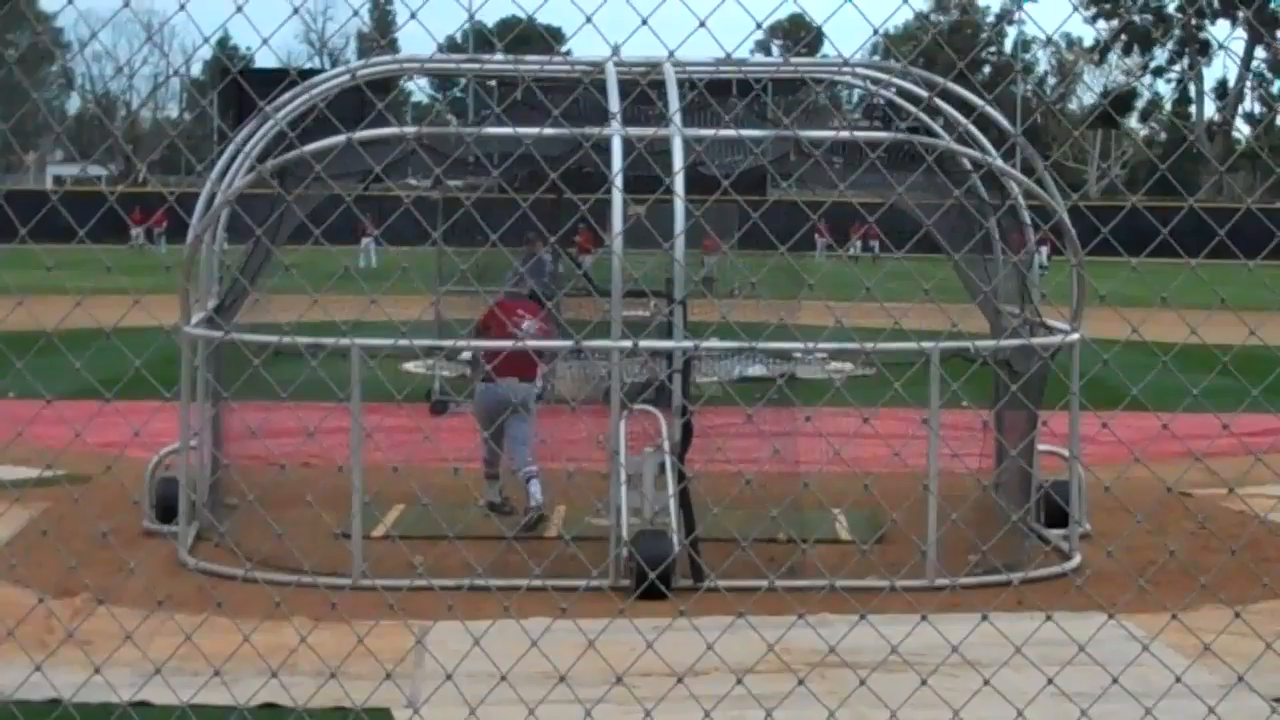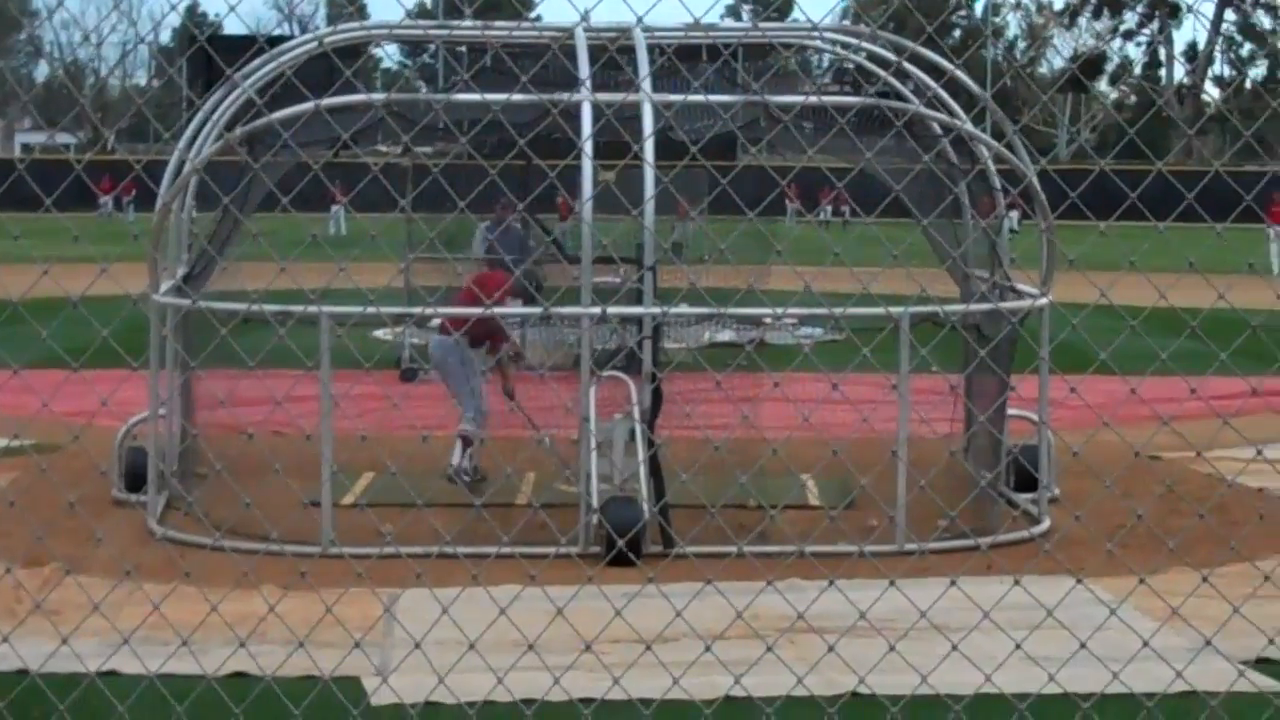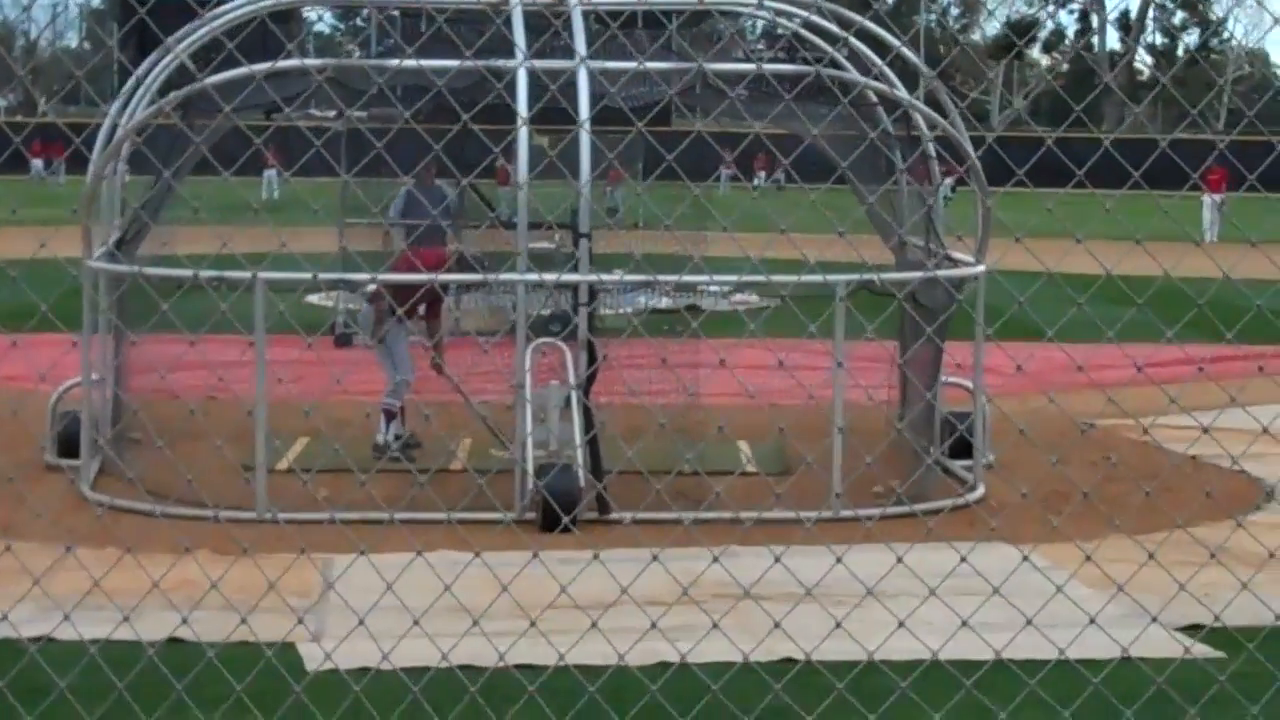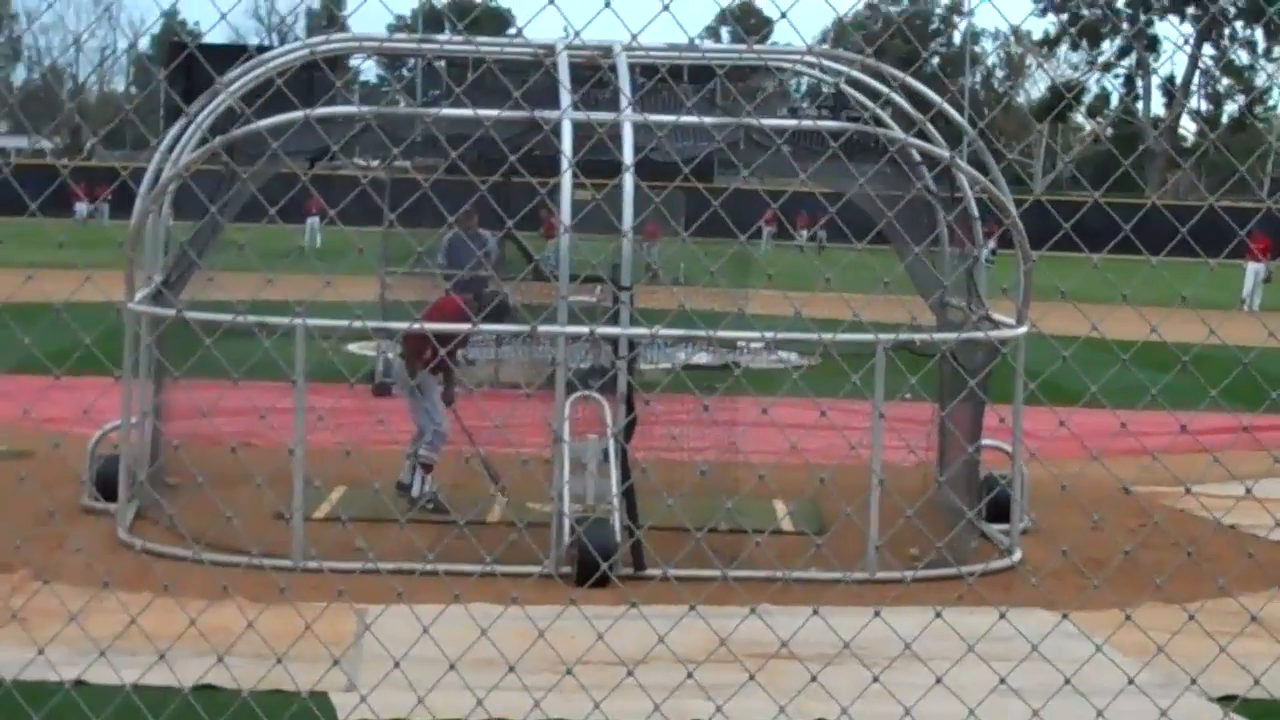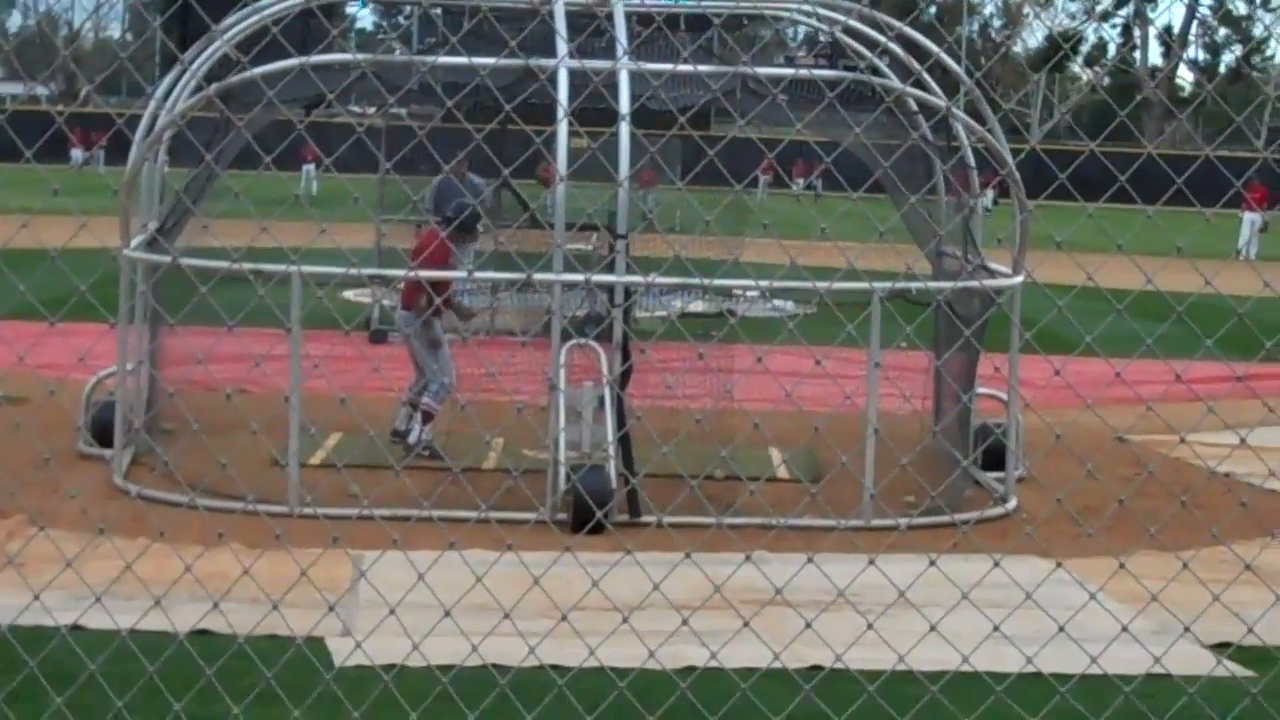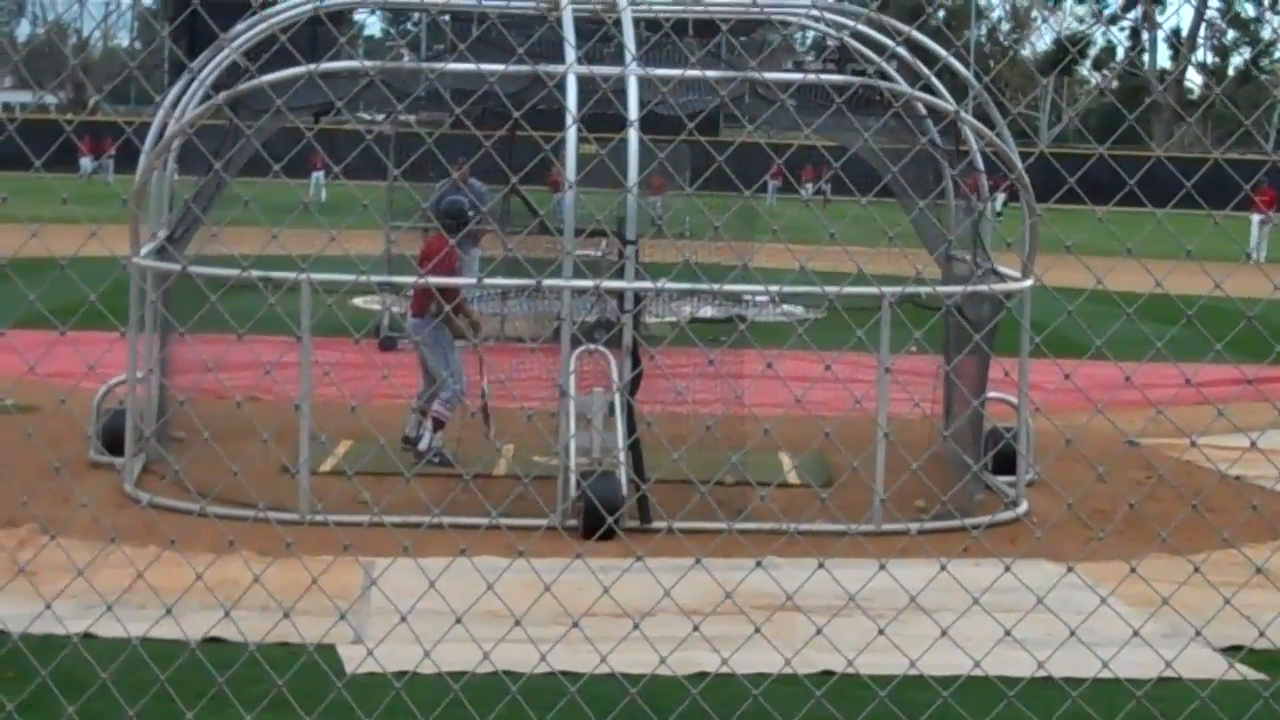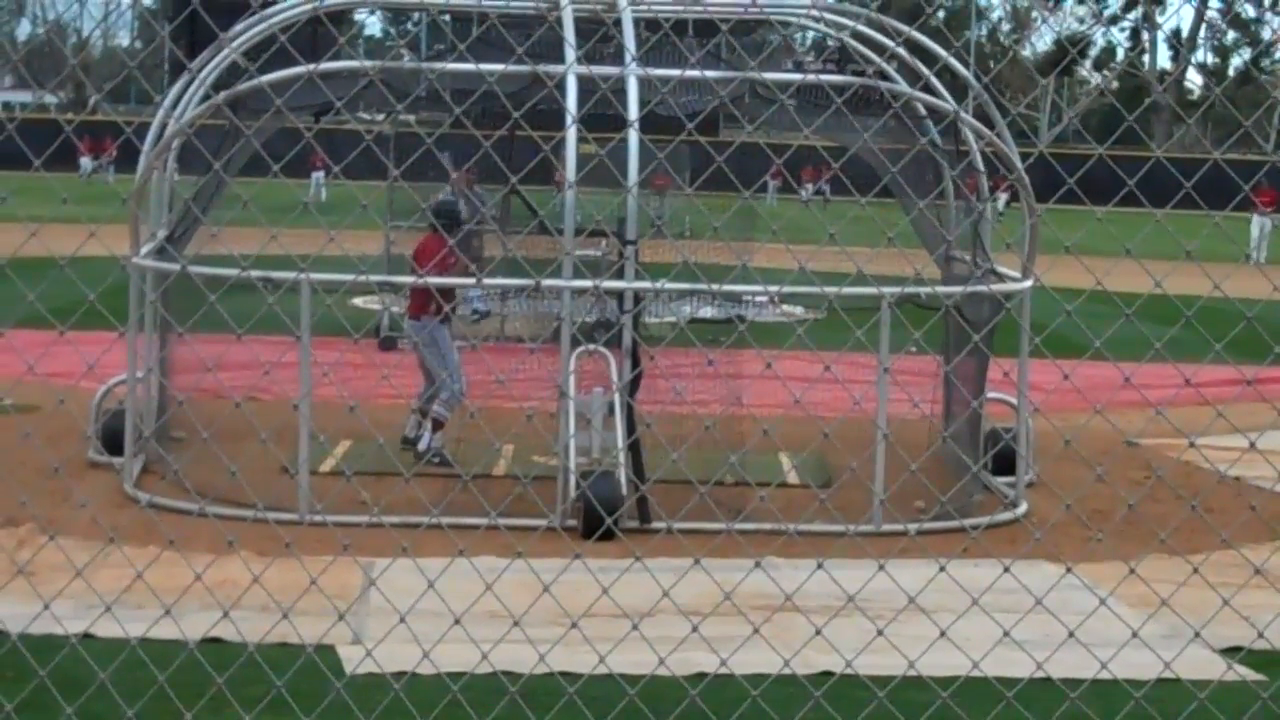
dt=0.5s
person 1, frame 1
left shoulder: (503, 306)
right shoulder: (544, 323)
left elbow: (480, 334)
left wrist: (478, 365)
left hip: (493, 386)
right hip: (525, 388)
left knee: (492, 445)
right knee: (522, 452)
left ankle: (494, 498)
right ankle: (535, 502)
person 1, frame 2
left shoulder: (497, 298)
right shoulder: (498, 281)
left elbow: (494, 345)
left wrist: (506, 380)
right wrist: (509, 343)
left hip: (441, 343)
right hip: (454, 345)
left knee: (469, 407)
right knee: (477, 410)
left ankle: (464, 463)
right ankle: (458, 467)
person 1, frame 3
left shoulder: (440, 277)
right shoulder: (433, 261)
left elbow: (433, 316)
right elbow: (389, 280)
left wrist: (437, 355)
right wrist: (380, 324)
left hip: (394, 318)
right hip: (380, 316)
left knee: (403, 376)
right knee: (400, 378)
left ankle: (398, 432)
right ankle: (384, 441)
person 1, frame 4
left shoulder: (465, 312)
right shoulder: (453, 308)
right elbow: (413, 335)
left wrist: (450, 387)
right wrist: (412, 376)
left hip: (428, 370)
right hip: (415, 370)
left knee: (428, 427)
right knee: (438, 430)
left ankle: (408, 481)
right ankle: (420, 494)
person 1, frame 5
left shoulder: (440, 241)
right shoulder: (436, 244)
right elbow: (420, 289)
left wrist: (457, 308)
right wrist: (429, 329)
left hip: (417, 317)
right hip: (419, 319)
left knee: (426, 376)
right knee: (443, 380)
left ankle: (402, 428)
right ankle: (417, 439)
person 1, frame 6
left shoulder: (444, 246)
right shoulder: (441, 248)
left elbow: (451, 291)
right elbow: (432, 295)
left wrist: (469, 317)
right wrist: (454, 324)
left hip: (425, 322)
right hip: (430, 324)
left knee: (434, 382)
right knee: (454, 387)
left ankle: (412, 434)
right ankle: (428, 446)
person 1, frame 7
left shoulder: (442, 245)
right shoulder: (432, 246)
left elbow: (448, 281)
right elbow: (435, 285)
right wrist: (463, 263)
left hip: (428, 322)
right hip: (427, 323)
left knee: (435, 382)
right knee: (453, 387)
left ankle: (412, 434)
right ankle: (427, 447)
